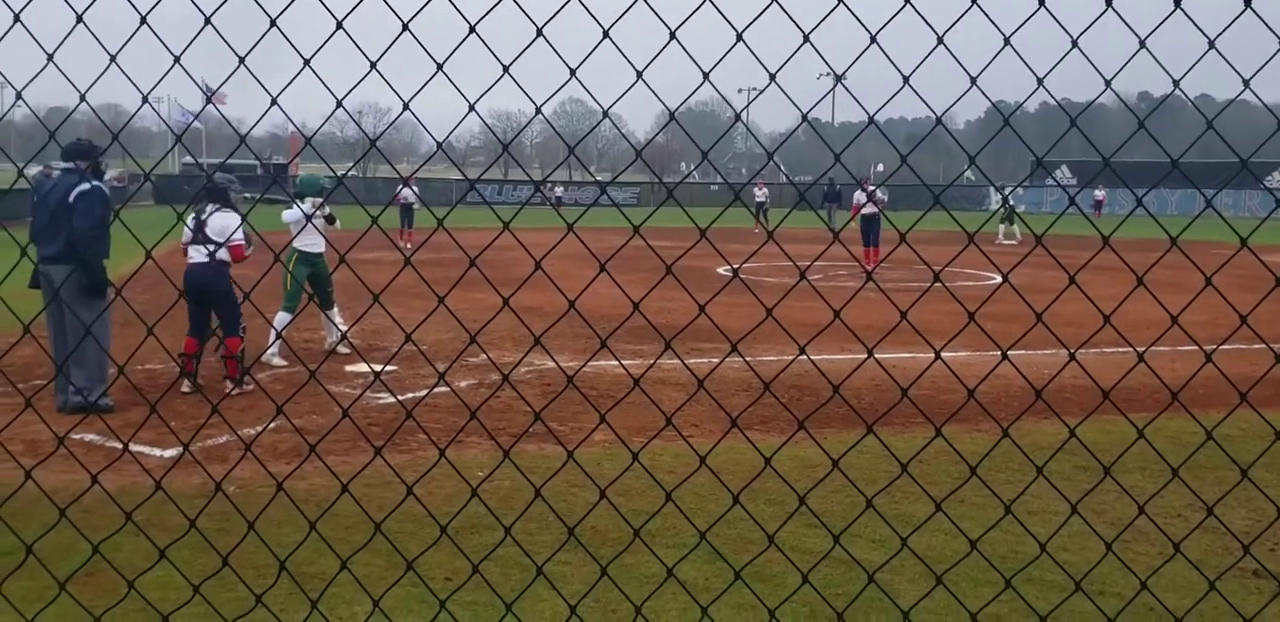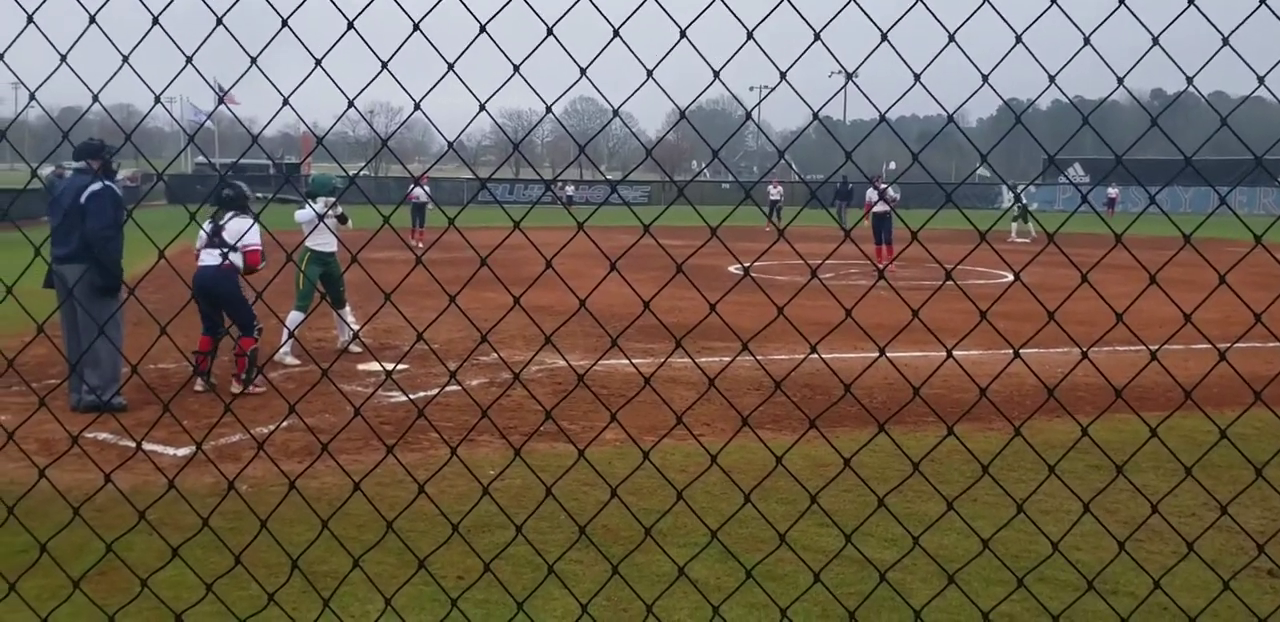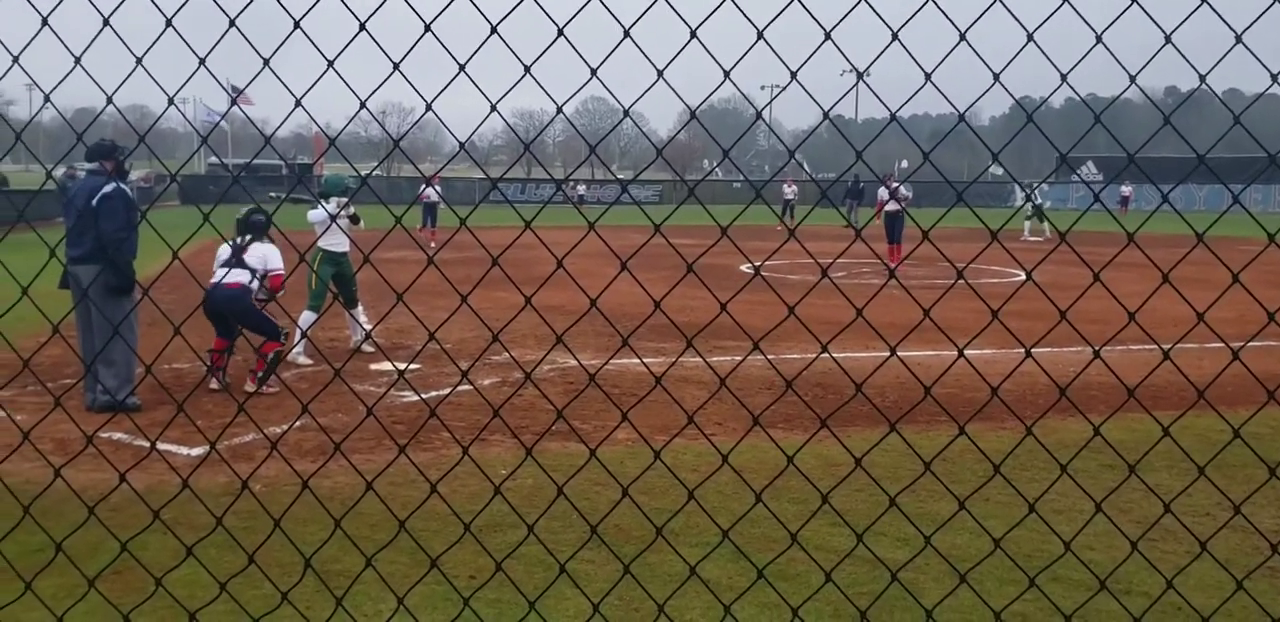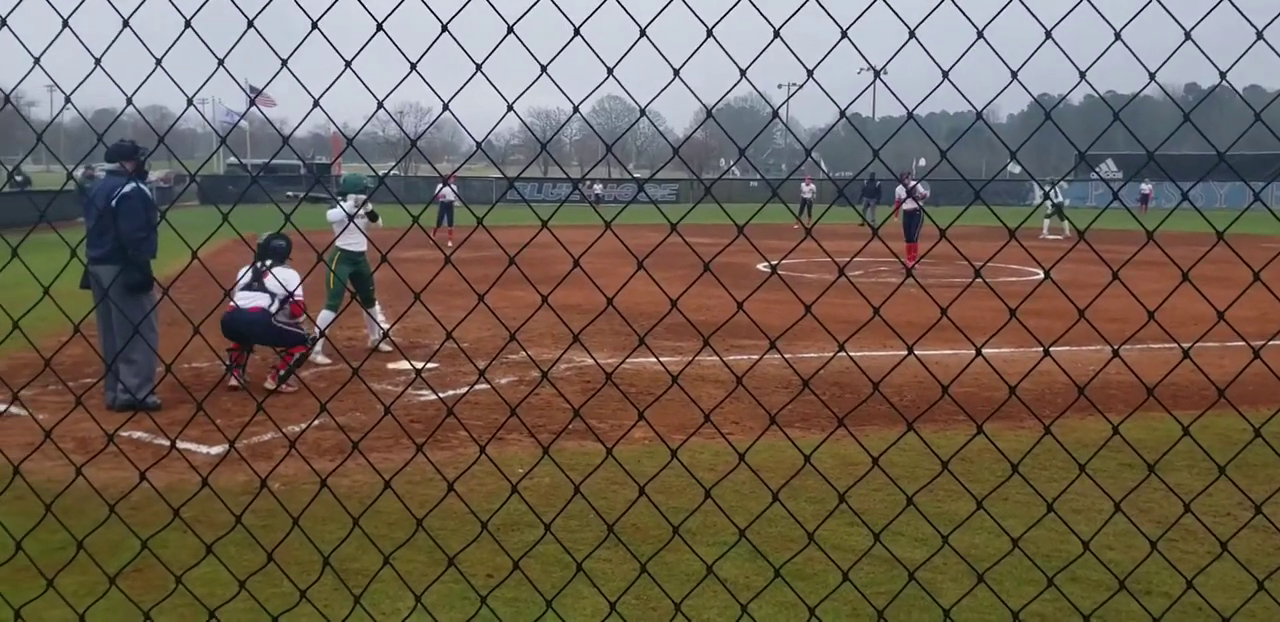
dt=0.2s
person 1, frame 1
left shoulder: (48, 187)
right shoulder: (89, 189)
left elbow: (35, 230)
right elbow: (86, 235)
left wrist: (47, 258)
right wrist: (97, 273)
left hip: (48, 268)
right hip: (76, 269)
left knee: (61, 334)
right knee: (90, 332)
left ankle: (66, 394)
right ankle: (87, 395)
person 1, frame 2
left shoulder: (61, 187)
right shoulder: (101, 189)
left elbow: (59, 228)
right elbow: (101, 236)
left wrist: (63, 257)
right wrist: (114, 272)
left hip: (62, 267)
right hip: (90, 269)
left knee: (75, 333)
right knee: (103, 331)
left ankle: (79, 392)
right ankle: (100, 394)
person 1, frame 3
left shoulder: (76, 188)
right shoulder: (112, 190)
left elbow: (76, 230)
right elbow: (115, 238)
left wrist: (78, 261)
right wrist: (126, 272)
left hip: (78, 268)
right hip: (104, 270)
left knee: (90, 334)
right knee: (118, 332)
left ankle: (94, 393)
right ankle: (114, 395)
person 1, frame 4
left shoulder: (97, 188)
right shoulder: (131, 190)
left elbow: (96, 230)
right elbow: (134, 237)
left wrist: (98, 261)
right wrist: (144, 272)
left hip: (98, 267)
right hip: (124, 269)
left knee: (111, 333)
right knee: (139, 331)
left ankle: (115, 392)
right ankle: (135, 394)
person 2, frame 1
left shoulder: (194, 216)
right shoulder: (230, 217)
left elbow: (185, 249)
right elbow: (238, 255)
right wrist: (246, 249)
left hip: (192, 274)
right hip: (215, 273)
left knee: (197, 327)
right knee: (233, 326)
left ankle: (188, 379)
right ankle: (235, 380)
person 2, frame 2
left shoulder: (209, 223)
right shoulder: (247, 223)
right elbow: (253, 261)
right wrist: (250, 265)
left hip: (200, 277)
right hip: (224, 278)
left knee: (211, 327)
right knee: (250, 328)
left ankle: (202, 378)
right ankle: (243, 381)
person 2, frame 3
left shoulder: (226, 246)
right shoulder: (268, 248)
right elbow: (278, 285)
right wrist: (266, 293)
left hip: (212, 295)
right hip: (237, 297)
left knee: (226, 331)
right knee: (277, 335)
left ankle: (217, 376)
right ankle: (257, 381)
person 2, frame 4
left shoulder: (246, 270)
right shoulder: (289, 273)
right elbow: (298, 310)
left hip: (230, 321)
right hip: (257, 320)
left knee: (246, 334)
right knee: (306, 340)
left ankle: (236, 374)
right ankle: (277, 379)
person 3, frame 1
left shoulder: (319, 208)
right shoulder: (296, 207)
left elbow: (335, 225)
right elbow: (286, 218)
left wrist: (325, 210)
right wrist: (309, 206)
left hip: (318, 259)
right hip: (299, 258)
left knee: (328, 301)
right knee: (290, 305)
left ankle: (333, 341)
right ankle: (271, 352)
person 3, frame 2
left shoulder: (331, 207)
right shoulder: (308, 207)
left elbow: (347, 225)
right elbow: (299, 218)
left wrist: (337, 210)
right wrist: (321, 206)
left hip: (331, 258)
right hip: (311, 258)
left knee: (340, 300)
right knee: (302, 304)
left ankle: (345, 340)
right ankle: (283, 351)
person 3, frame 3
left shoulder: (343, 208)
right shoulder: (321, 207)
left elbow: (359, 225)
right elbow: (311, 218)
left wrist: (350, 210)
right wrist: (333, 206)
left hip: (343, 258)
right hip: (324, 258)
left knee: (352, 300)
right knee: (315, 304)
left ankle: (358, 339)
right ankle: (296, 351)
person 3, frame 4
left shoulder: (362, 207)
right shoulder: (340, 207)
left elbow: (377, 222)
right elbow: (331, 217)
left wrist: (367, 207)
right wrist: (351, 204)
left hip: (360, 258)
right hip: (341, 258)
left knee: (370, 299)
right knee: (333, 303)
left ankle: (376, 339)
right ankle: (315, 350)
